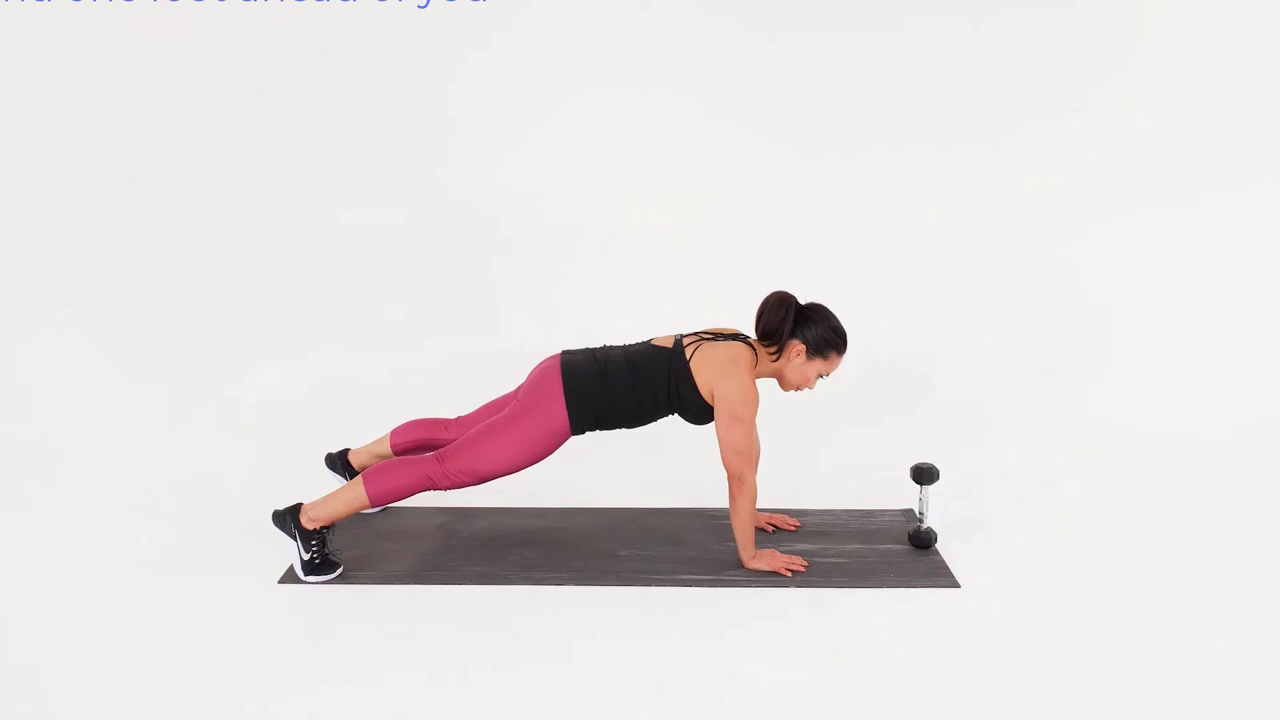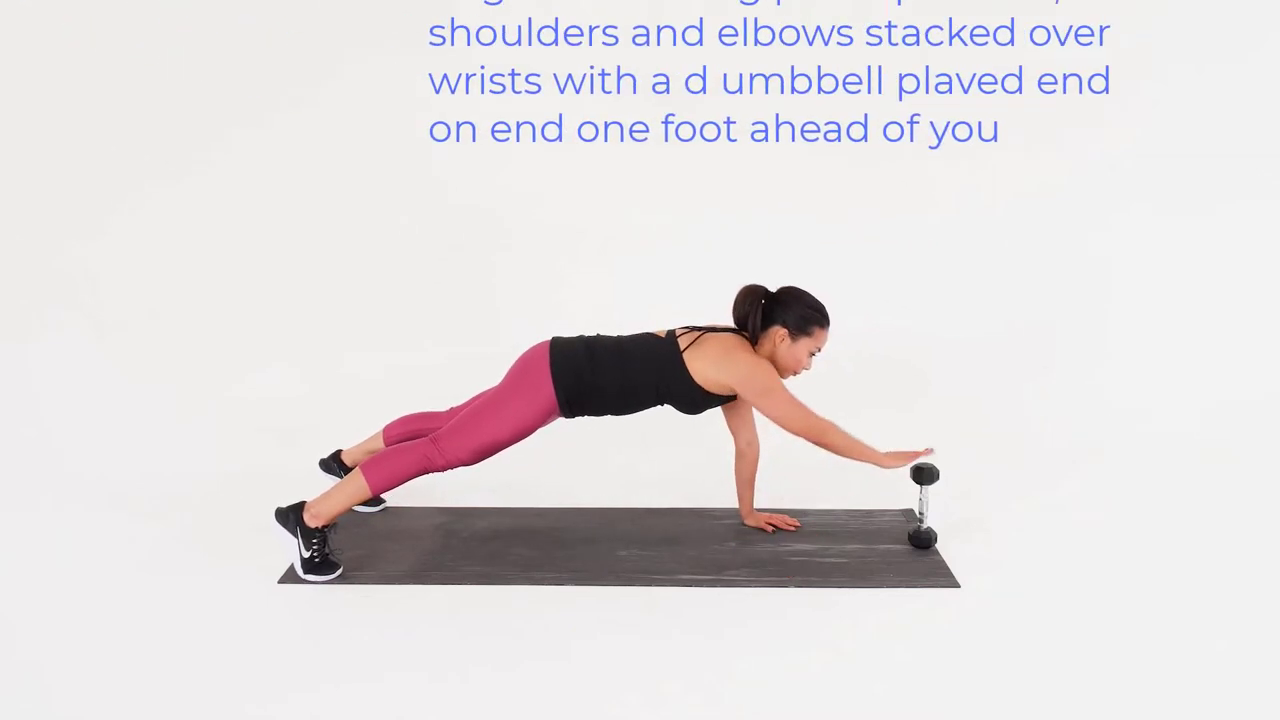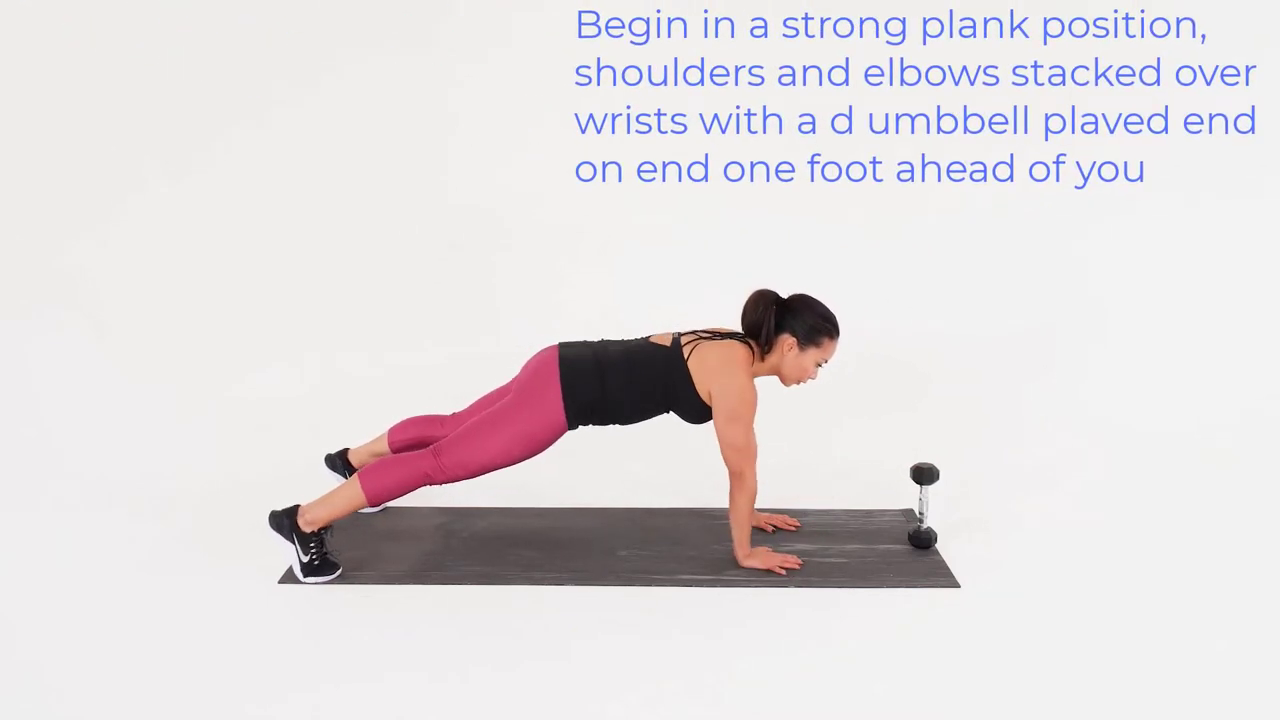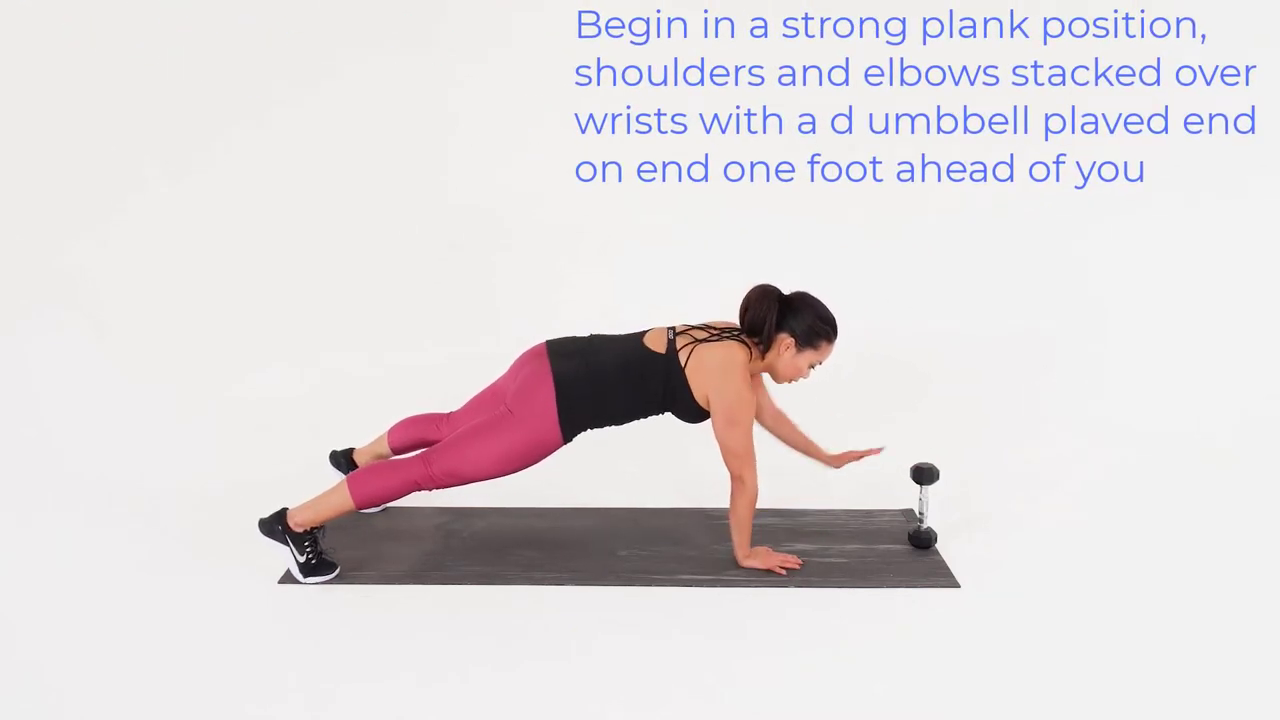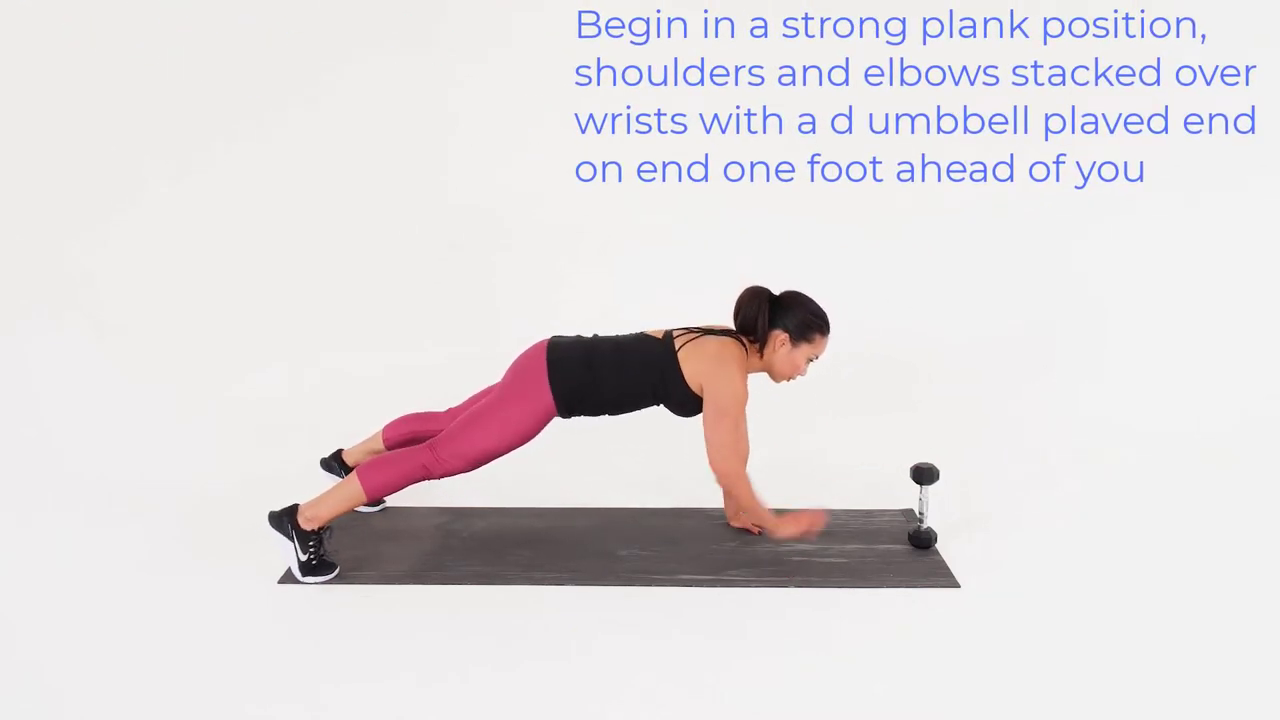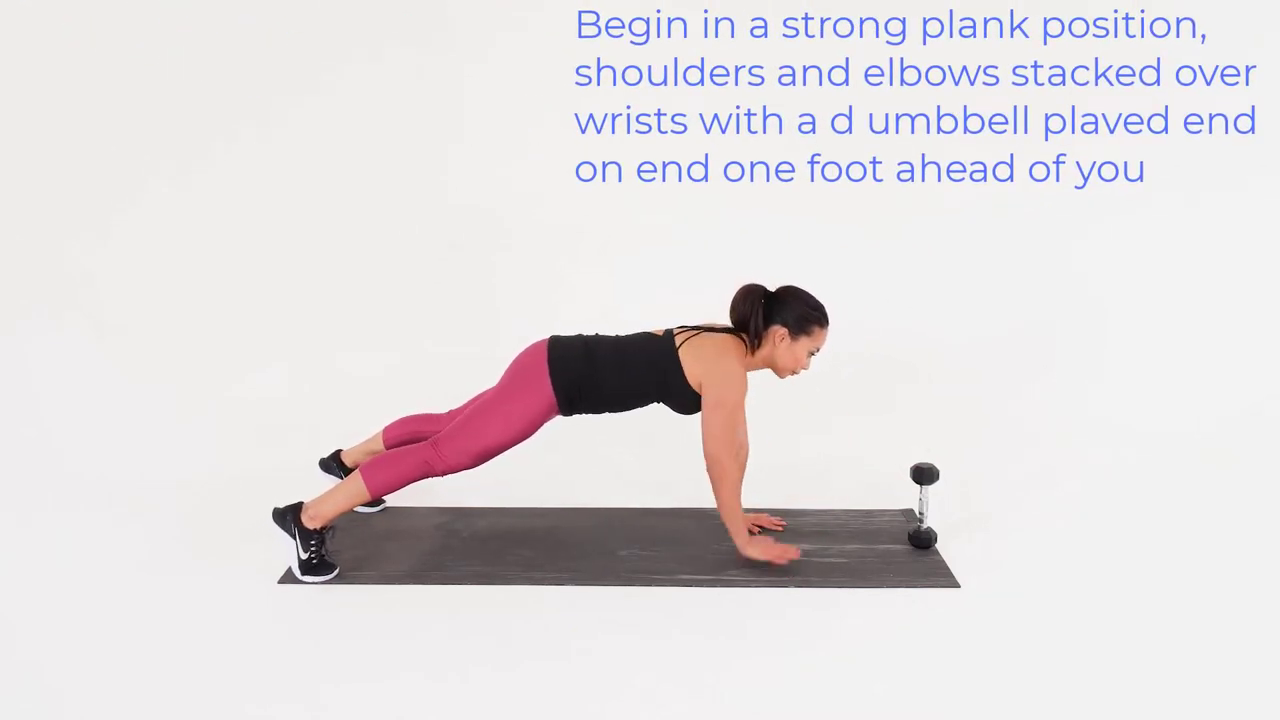
dt=0.7s
person 1, frame 1
left shoulder: (737, 348)
right shoulder: (739, 377)
left elbow: (747, 444)
right elbow: (740, 474)
left wrist: (751, 513)
right wrist: (750, 554)
left hip: (562, 378)
right hip: (565, 401)
left knee: (457, 431)
right knee: (448, 467)
left ankle: (354, 459)
right ankle: (307, 519)
person 1, frame 2
left shoulder: (734, 350)
right shoulder: (738, 362)
left elbow: (745, 438)
right elbow: (810, 428)
left wrist: (748, 511)
right wrist: (880, 457)
left hip: (563, 371)
right hip: (555, 377)
left knee: (447, 423)
right knee: (443, 448)
left ankle: (348, 459)
right ankle: (310, 517)
person 1, frame 3
left shoulder: (735, 349)
right shoulder: (736, 378)
left elbow: (743, 443)
right elbow: (742, 472)
left wrist: (751, 511)
right wrist: (745, 550)
left hip: (558, 368)
right hip: (561, 397)
left knee: (454, 428)
right knee: (444, 461)
left ankle: (354, 459)
right ankle: (303, 520)
person 1, frame 4
left shoulder: (734, 342)
right shoulder: (731, 379)
left elbow: (767, 413)
right elbow: (743, 477)
left wrist: (827, 457)
right wrist: (745, 552)
left hip: (547, 366)
right hip: (553, 408)
left knee: (449, 428)
right knee: (436, 468)
left ankle: (356, 458)
right ankle: (296, 522)
person 1, frame 5
left shoulder: (726, 348)
right shoulder: (725, 369)
left elbow: (728, 449)
right elbow: (730, 469)
left wrist: (732, 513)
right wrist: (774, 525)
left hip: (553, 370)
right hip: (547, 383)
left knee: (448, 428)
right knee: (439, 455)
left ankle: (346, 462)
right ankle: (305, 523)
person 1, frame 6
left shoulder: (728, 346)
right shoulder: (728, 365)
left elbow: (734, 444)
right elbow: (723, 465)
left wrist: (737, 514)
right wrist: (744, 539)
left hip: (557, 366)
right hip: (551, 376)
left knee: (449, 426)
right knee: (443, 452)
left ankle: (347, 460)
right ankle: (309, 518)
